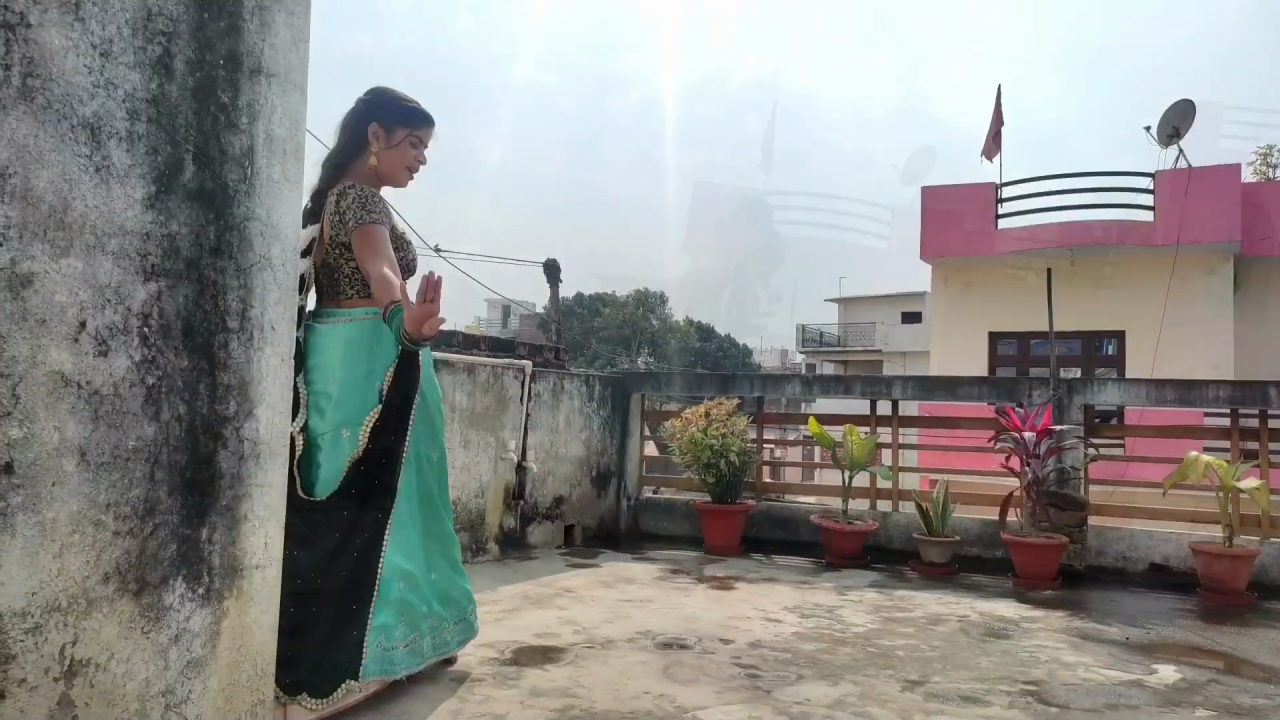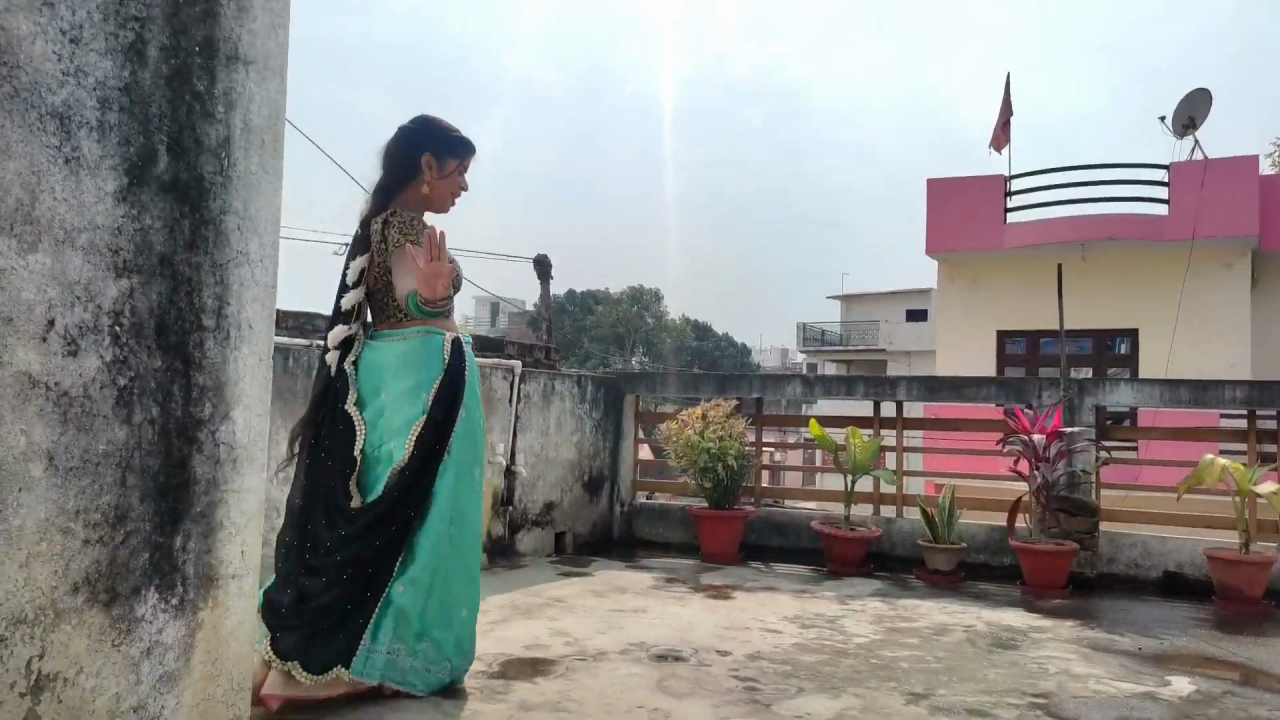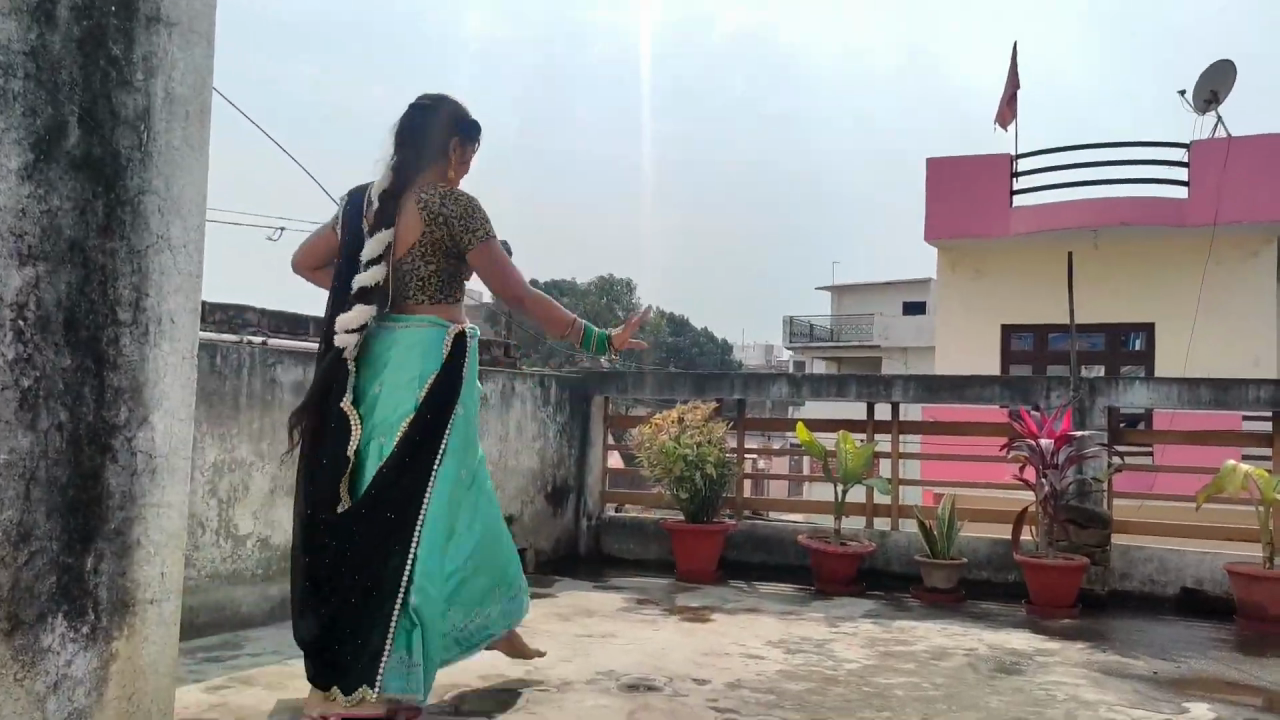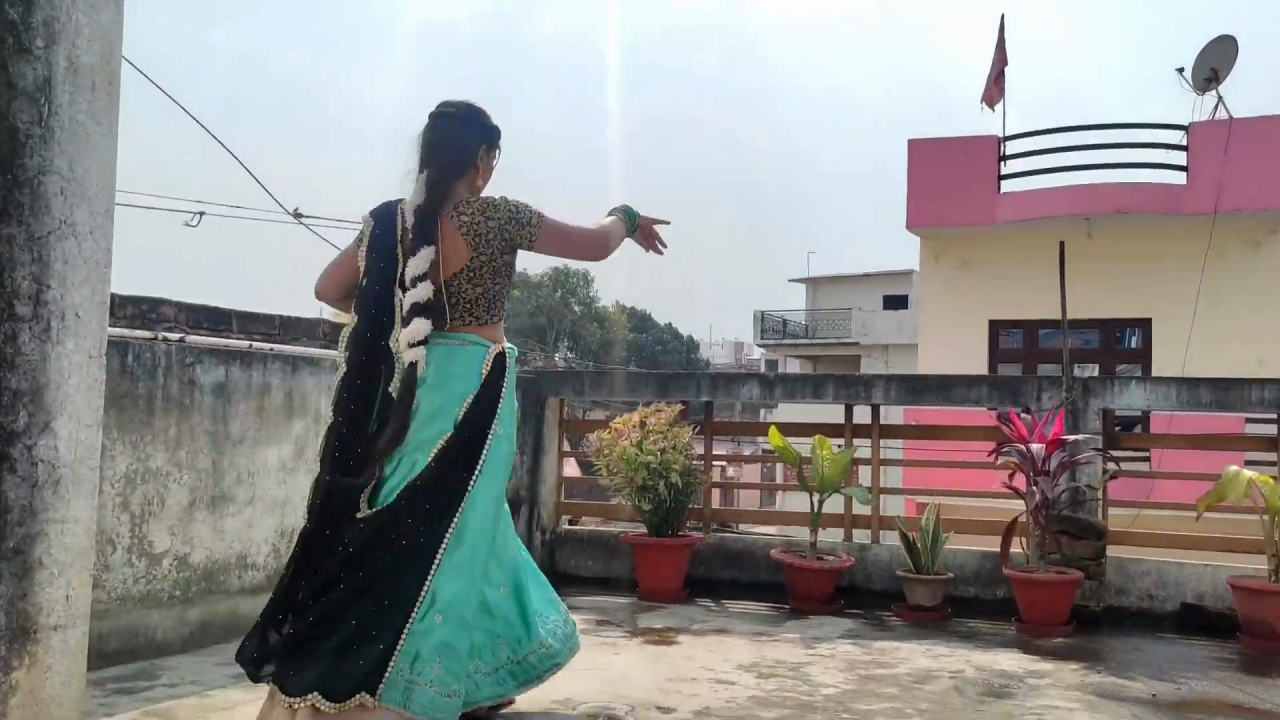
dt=0.3s
person 1, frame 1
left shoulder: (329, 199)
right shoulder: (362, 202)
right elbow: (380, 277)
right wrist: (410, 325)
left hip: (327, 355)
right hip: (374, 357)
left knee: (320, 512)
right knee: (374, 509)
person 1, frame 2
left shoulder: (376, 223)
right shoulder: (406, 227)
right elbow: (408, 288)
right wrist: (428, 295)
left hip: (377, 374)
right hip: (425, 374)
left knee: (361, 517)
right knee: (415, 520)
left ankle: (293, 663)
person 1, frame 3
left shoulder: (362, 201)
right shoulder: (454, 207)
left elbow: (304, 262)
right elbow: (518, 295)
right wrist: (598, 340)
left hip: (373, 364)
right hip: (431, 367)
left knee: (375, 512)
right knee: (411, 520)
person 1, frame 4
left shoulder: (391, 220)
right shoulder: (503, 216)
left elbow: (332, 287)
right elbow: (592, 243)
right wrist: (628, 220)
left hip: (406, 387)
right hip: (472, 386)
left knee: (383, 536)
right knee: (429, 540)
